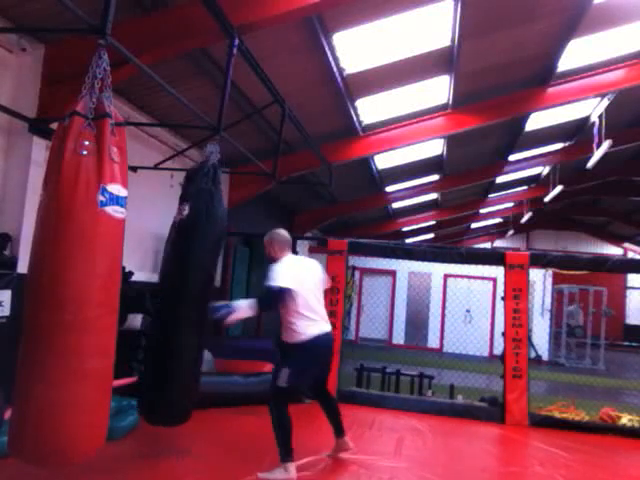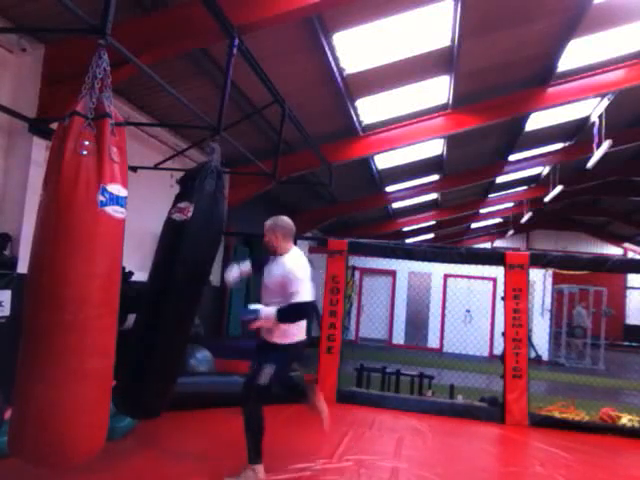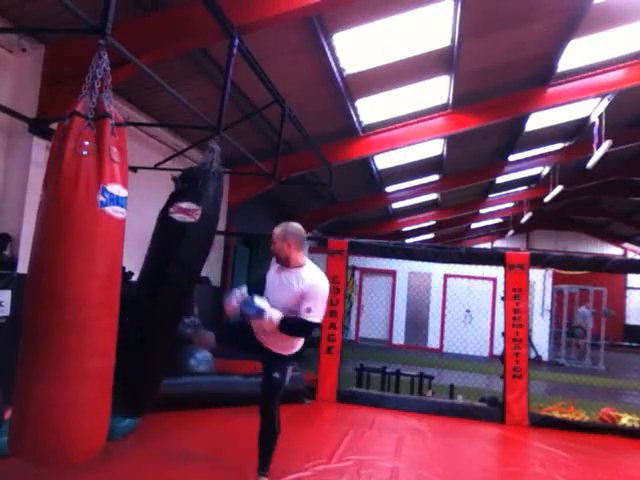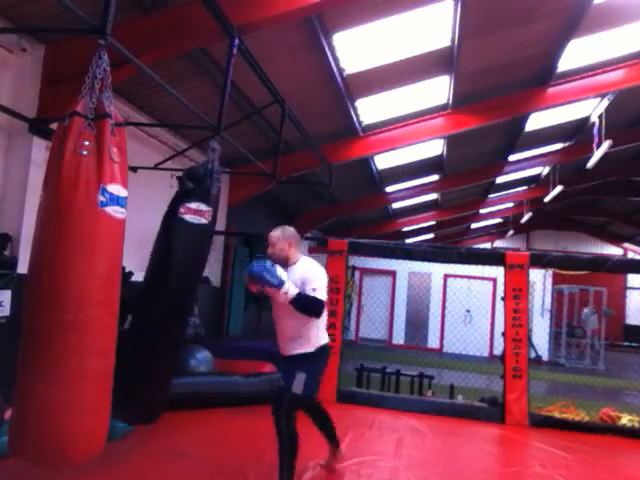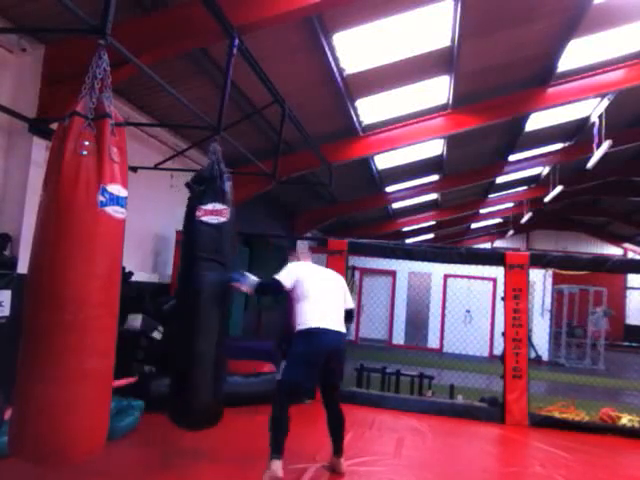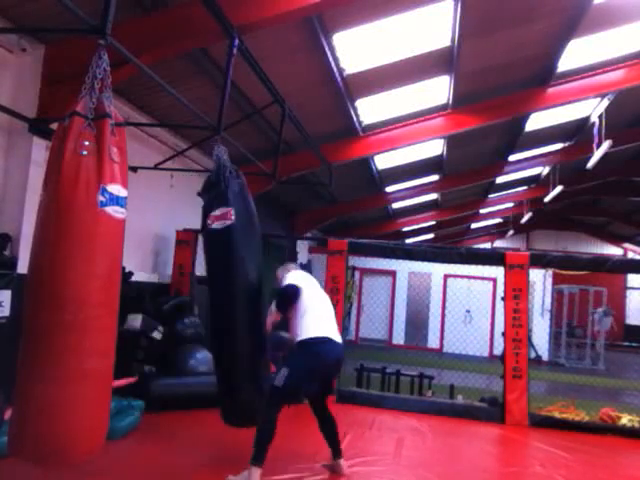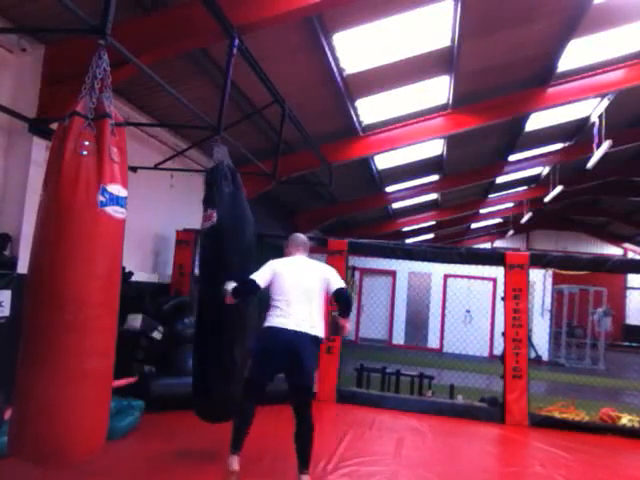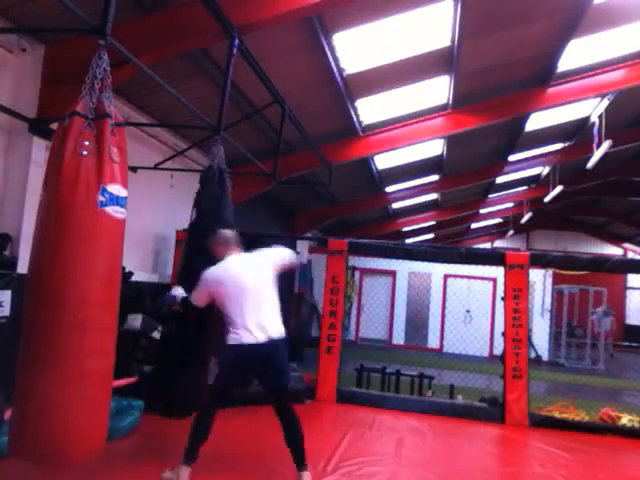
dt=0.4s
person 1, frame 1
left shoulder: (282, 268)
right shoulder: (311, 264)
left elbow: (276, 297)
left wrist: (240, 308)
left hip: (304, 344)
right hip: (324, 338)
left knee: (278, 400)
right knee: (320, 390)
right ankle: (341, 439)
person 1, frame 2
left shoulder: (293, 266)
right shoulder: (288, 255)
left elbow: (304, 308)
right elbow: (265, 262)
left wrist: (268, 314)
right wrist: (243, 268)
left hip: (282, 343)
right hip: (273, 337)
left knee: (251, 397)
right knee: (269, 382)
right ankle: (312, 395)
person 1, frame 3
left shoulder: (315, 283)
right shoulder: (277, 263)
left elbow: (306, 329)
left wrist: (270, 315)
right wrist: (242, 294)
left hip: (280, 351)
right hip: (253, 330)
left knee: (268, 408)
right knee: (221, 333)
right ankle: (211, 340)
person 1, frame 4
left shoulder: (311, 271)
right shoulder: (276, 267)
left elbow: (315, 309)
right elbow: (258, 297)
left wrist: (285, 288)
right wrist: (255, 284)
left hip: (310, 353)
right hip: (292, 351)
left knee: (283, 412)
right knee: (305, 401)
right ankle: (334, 449)
person 1, frame 5
left shoulder: (297, 268)
right shoulder: (337, 277)
left elbow: (275, 287)
right elbow: (350, 315)
left wrist: (249, 284)
left hip: (312, 339)
right hip: (338, 339)
left knee: (281, 400)
right knee: (331, 401)
right ankle: (338, 459)
person 1, frame 6
left shoulder: (294, 276)
right shoulder: (319, 291)
left elbow: (289, 292)
left wrist: (273, 313)
right wrist: (289, 340)
left hip: (313, 347)
right hip: (335, 350)
left knee: (273, 403)
right knee: (319, 405)
right ankle: (338, 461)
person 1, frame 7
left shoulder: (277, 265)
right shoulder: (326, 270)
left elbow: (249, 287)
right elbow: (344, 298)
left wrist: (231, 293)
right wrist: (342, 319)
left hip: (273, 336)
right hip: (306, 341)
left knee: (250, 397)
right knee: (303, 410)
left ankle: (234, 458)
person 1, frame 8
left shoulder: (212, 275)
right shoulder: (266, 256)
left elbow: (192, 306)
right elbow: (291, 257)
left wrist: (178, 296)
left hip: (240, 349)
right hip: (274, 346)
left knee: (210, 405)
right knee: (285, 409)
